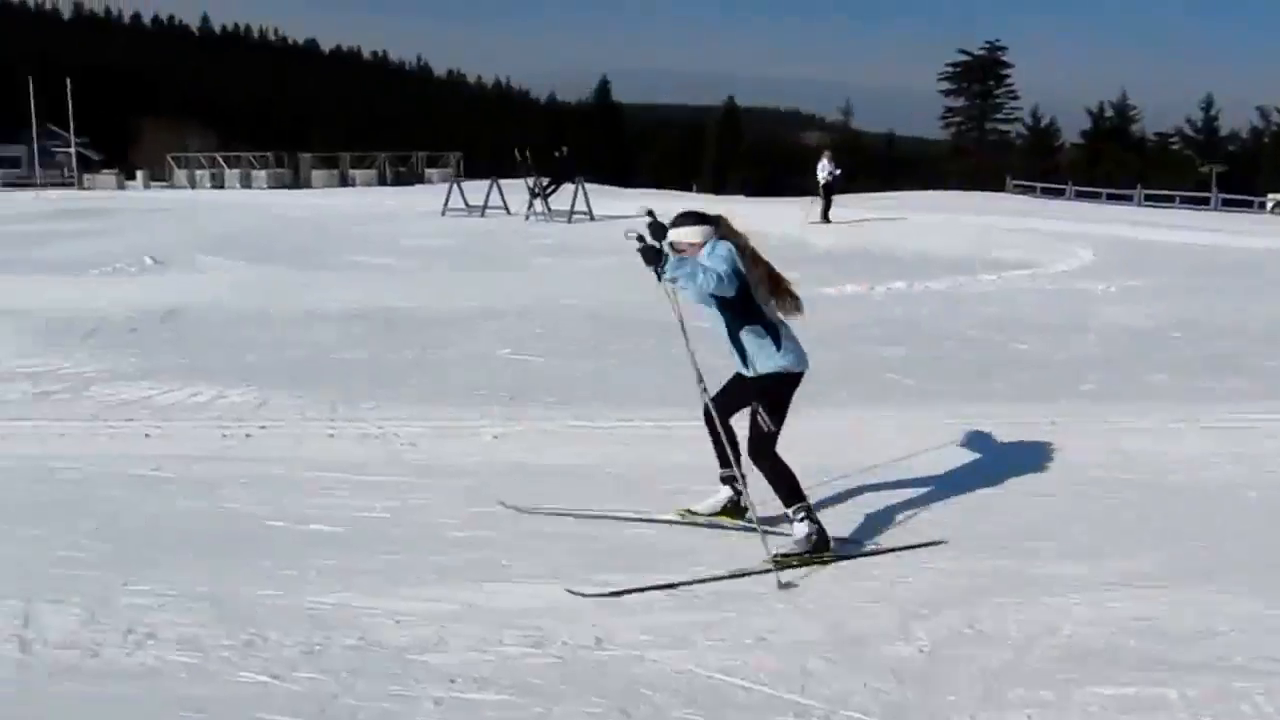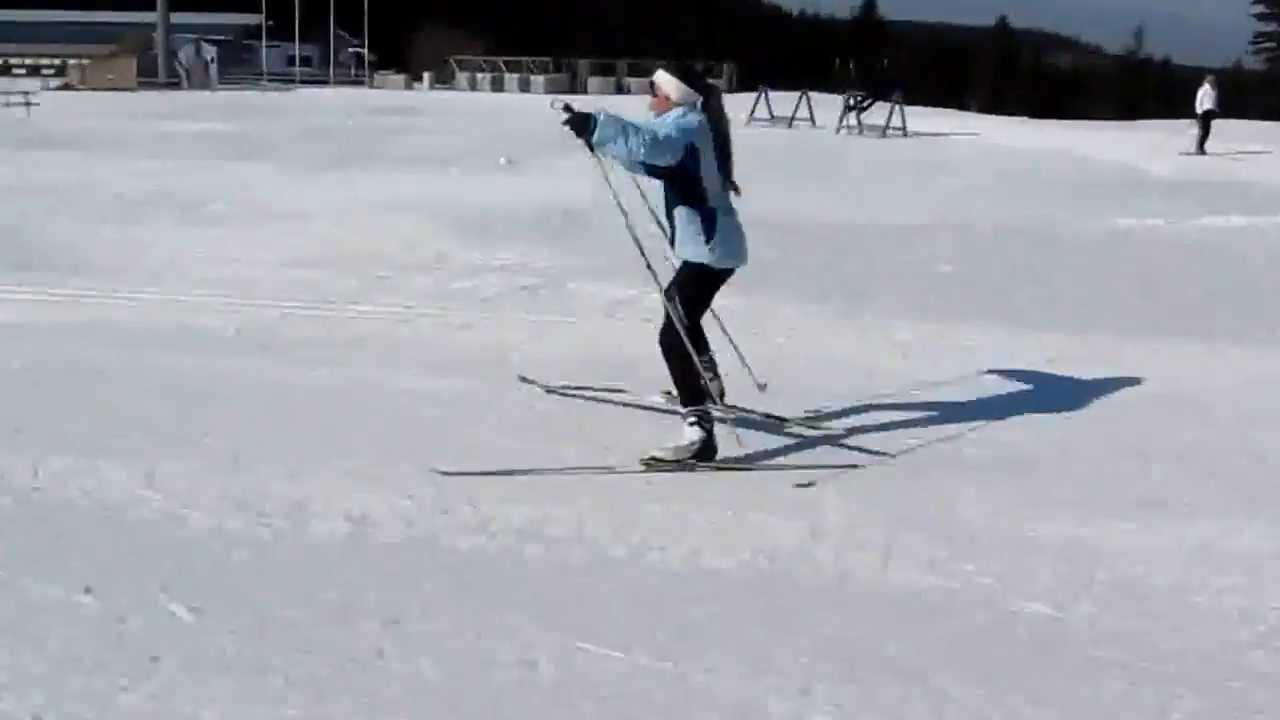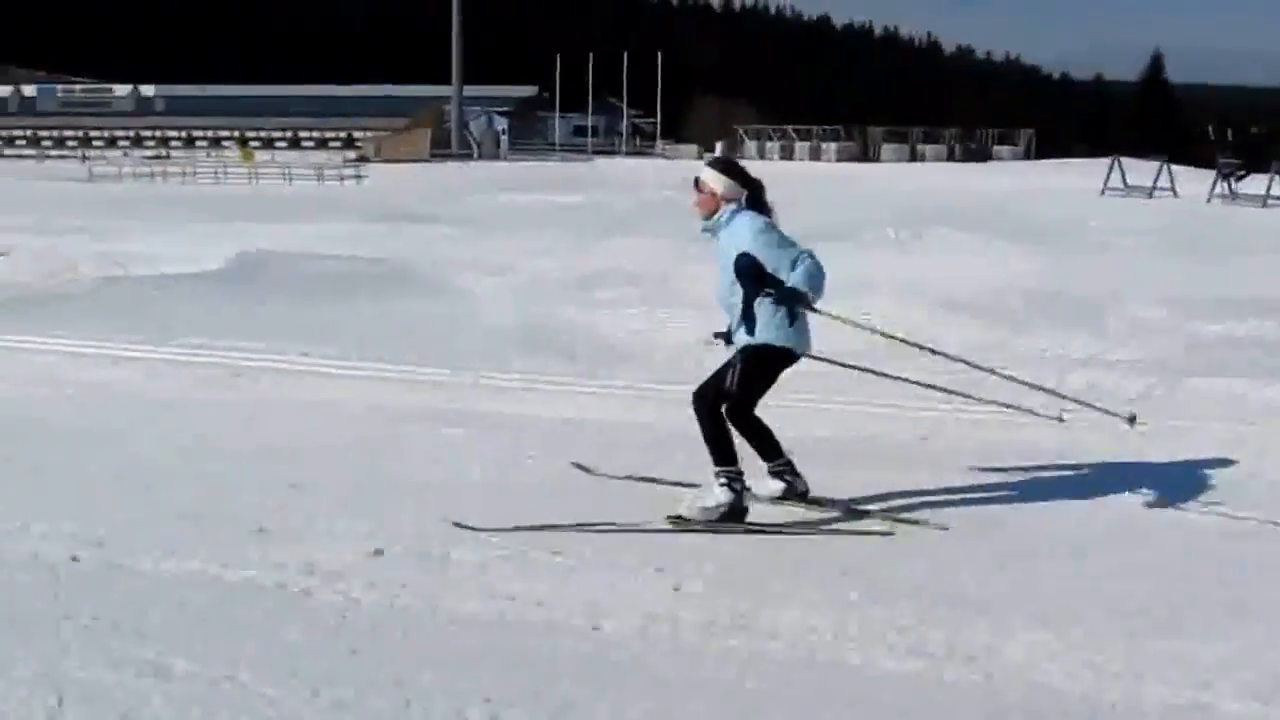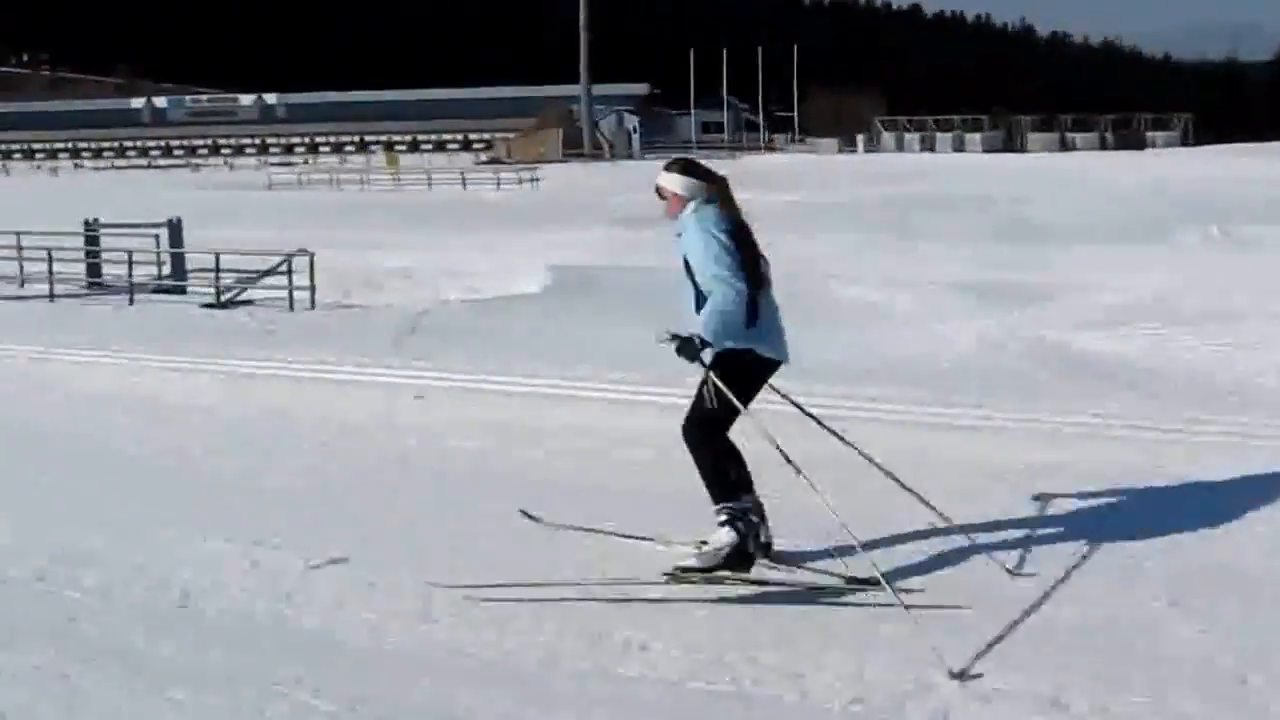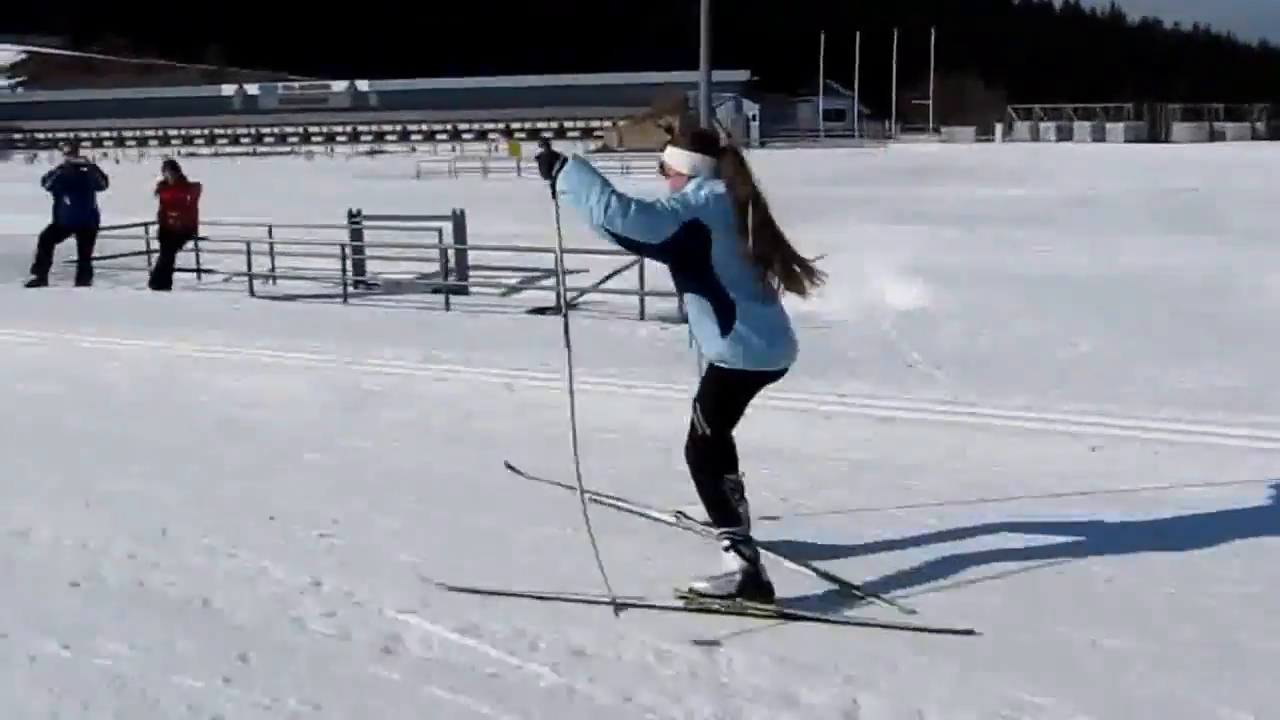
dt=1s
person 1, frame 1
left shoulder: (721, 254)
right shoulder: (722, 253)
left elbow: (713, 282)
right elbow: (707, 278)
left wrist: (667, 263)
right wrist: (664, 239)
left hip: (776, 365)
right hip: (759, 363)
left knee: (760, 449)
right knee: (715, 412)
left ankle: (809, 529)
right ankle: (732, 493)
person 1, frame 2
left shoulder: (684, 128)
right shoulder: (694, 126)
left elbow: (648, 145)
right elbow: (654, 152)
left wrist: (597, 126)
right wrist: (598, 130)
left hip: (704, 252)
right hip: (719, 245)
left knee: (673, 336)
right knee: (680, 309)
left ankle: (698, 431)
right ankle: (706, 381)
person 1, frame 3
left shoulder: (752, 229)
right shoulder: (731, 229)
left elbow: (807, 265)
left wrist: (798, 293)
right wrist: (736, 331)
left hip: (771, 340)
right hip: (761, 337)
left knee: (706, 400)
right knee: (738, 410)
left ankle: (728, 493)
right ankle: (787, 478)
person 1, frame 4
left shoulder: (702, 230)
right shoulder: (708, 225)
left elbow: (729, 288)
left wrist: (703, 337)
left hip: (743, 345)
right hip: (751, 345)
left knee: (699, 428)
right knee: (712, 427)
left ankle: (736, 535)
right ankle: (749, 523)
person 1, frame 5
left shoulder: (694, 207)
right shoulder: (728, 198)
left elbow: (628, 217)
left wrist: (566, 172)
left hip: (740, 351)
right hip: (773, 345)
left knee: (704, 450)
right knee: (715, 420)
left ankle: (745, 567)
right ankle: (732, 506)
